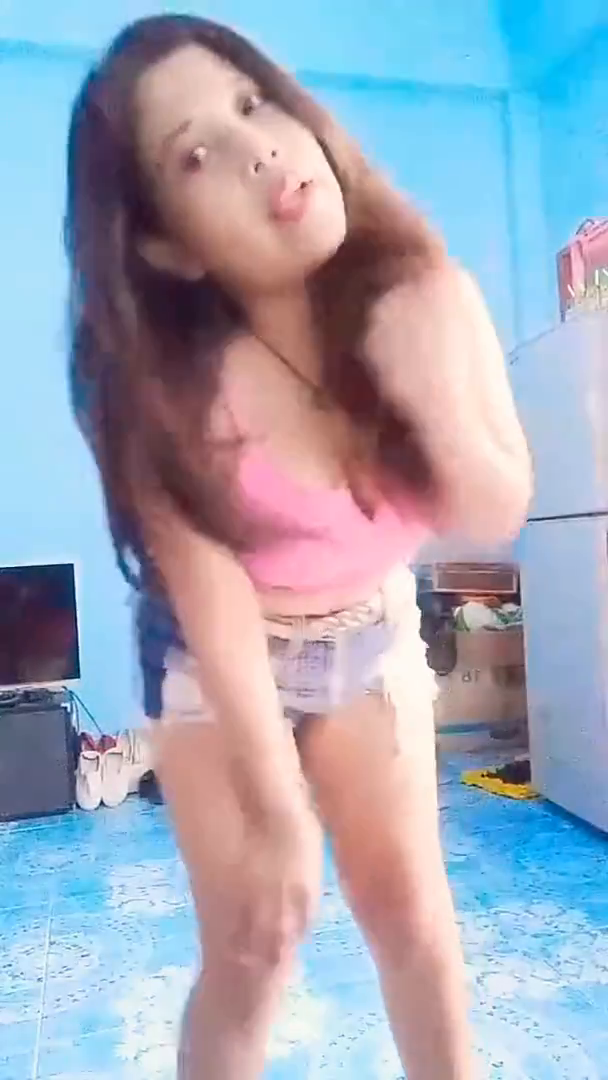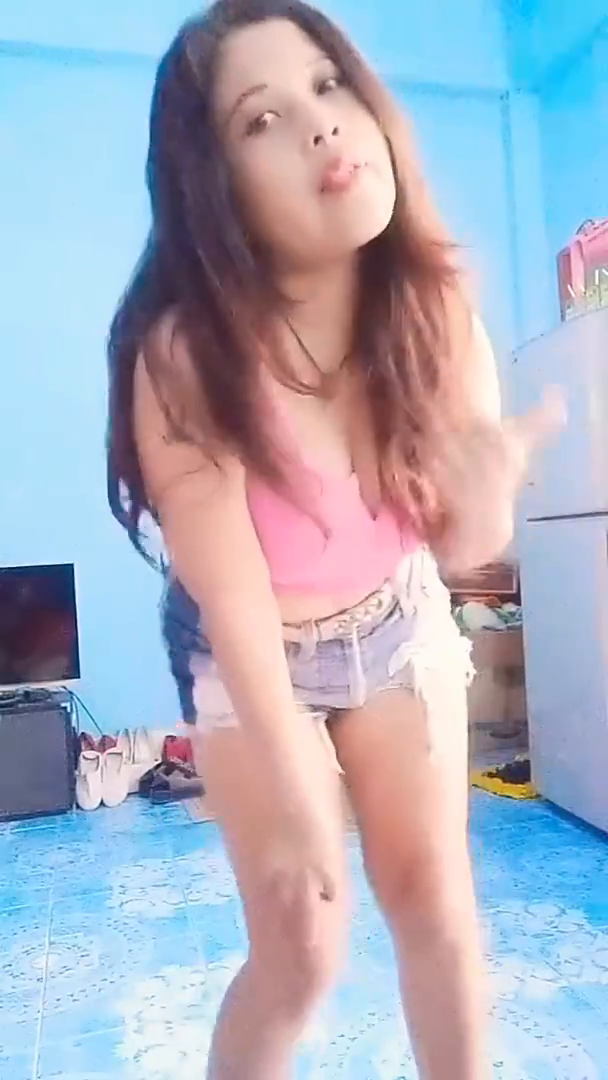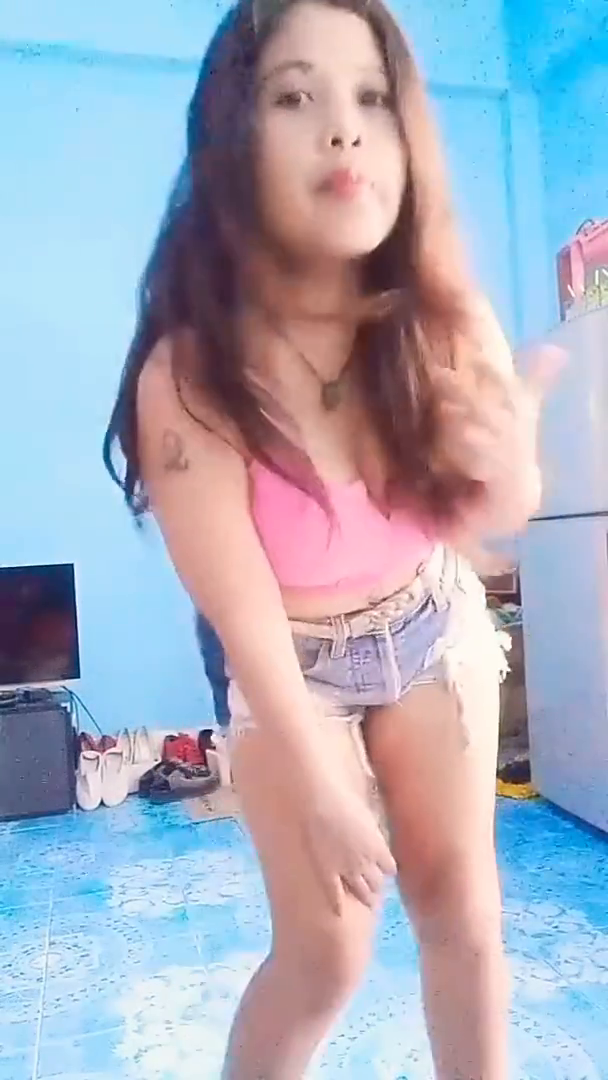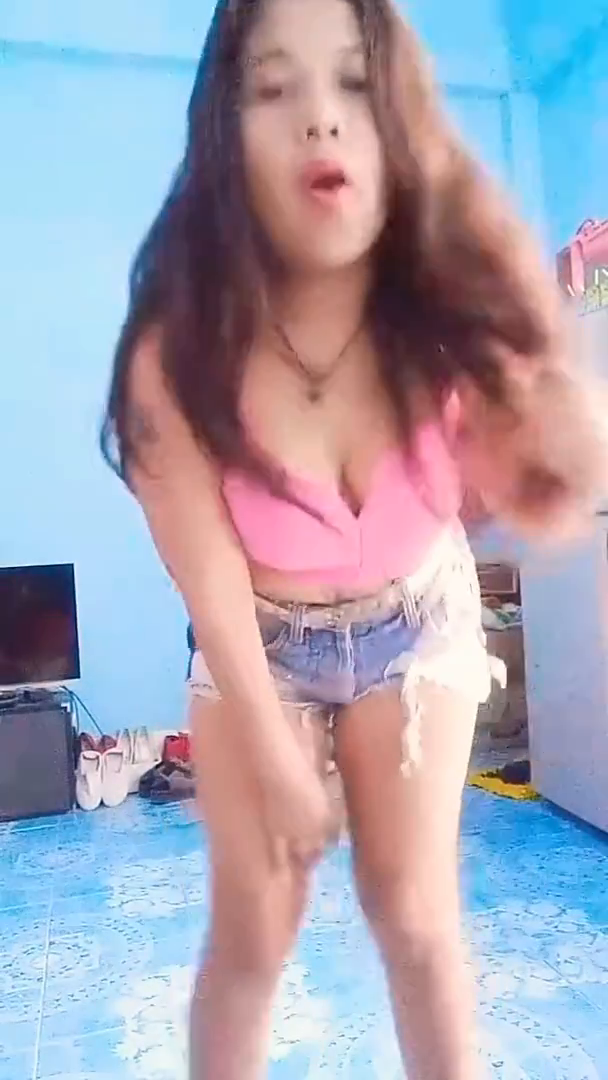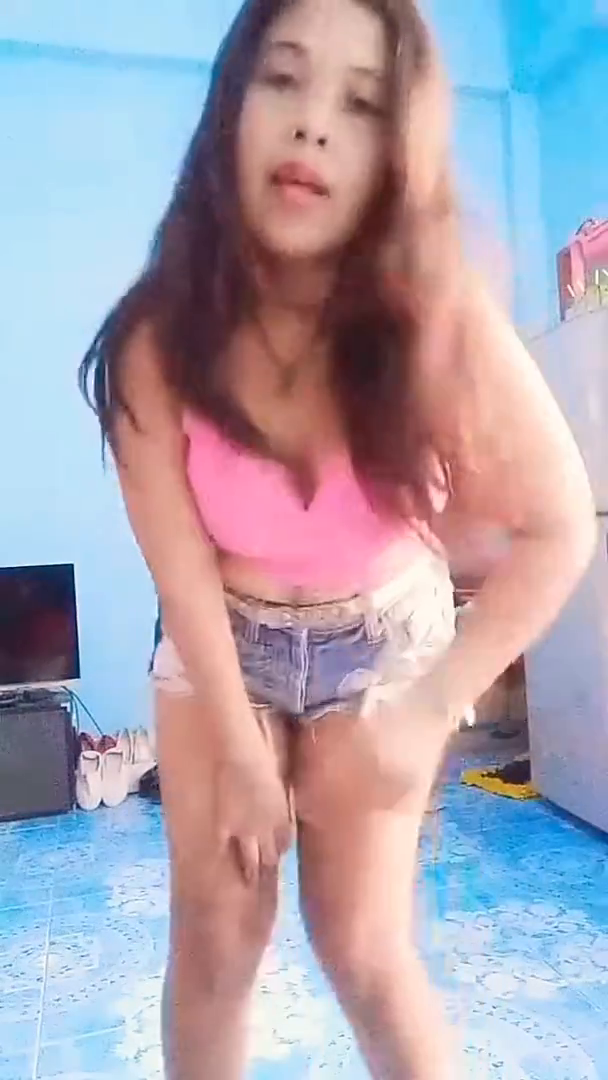
dt=0.7s
person 1, frame 1
left shoulder: (432, 301)
right shoulder: (170, 394)
left elbow: (501, 509)
right elbow: (223, 623)
left wrist: (445, 411)
right wrist: (281, 819)
left hip: (374, 639)
right hip: (218, 666)
left knee: (413, 913)
right knee: (253, 950)
person 1, frame 2
left shoulder: (438, 318)
right shoulder: (189, 355)
left elbow: (465, 547)
right elbow: (234, 600)
left wrist: (482, 494)
right wrist: (295, 809)
left hip: (401, 632)
right hip: (248, 663)
left knee: (436, 903)
right knee: (302, 950)
person 1, frame 3
left shoulder: (447, 319)
right shoulder: (186, 377)
left elbow: (494, 519)
right elbow: (245, 614)
left wrist: (509, 462)
right wrist: (323, 799)
left hip: (434, 628)
right hip: (290, 665)
left knee: (463, 906)
right knee: (327, 951)
person 1, frame 4
left shoulder: (453, 327)
right shoulder: (178, 355)
right elbow: (209, 586)
right wrist: (272, 763)
left hip: (414, 633)
right hip: (257, 647)
left knee: (411, 910)
right knee: (251, 925)
person 1, frame 5
left shoulder: (439, 320)
right shoulder: (162, 334)
left elbow: (560, 525)
right elbow: (182, 565)
left wrist: (428, 709)
right wrist: (240, 752)
left hip: (382, 643)
right hip: (221, 643)
left knee: (360, 946)
right knee: (216, 936)
